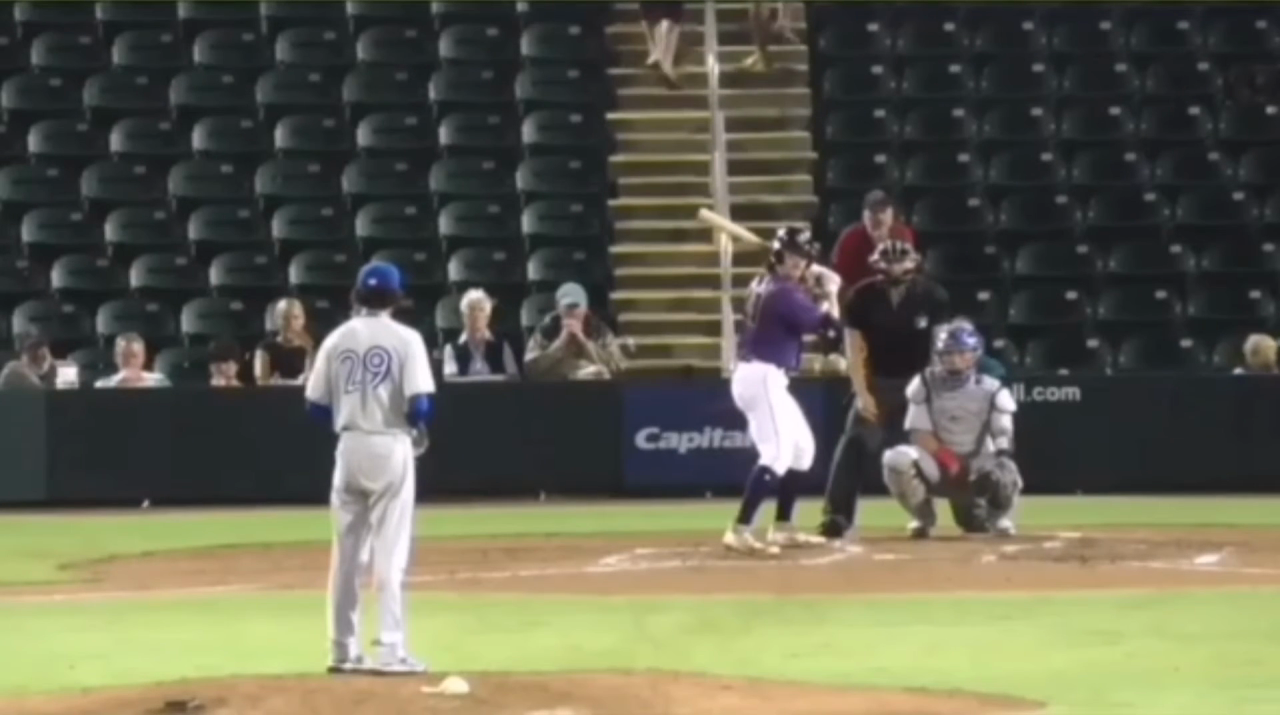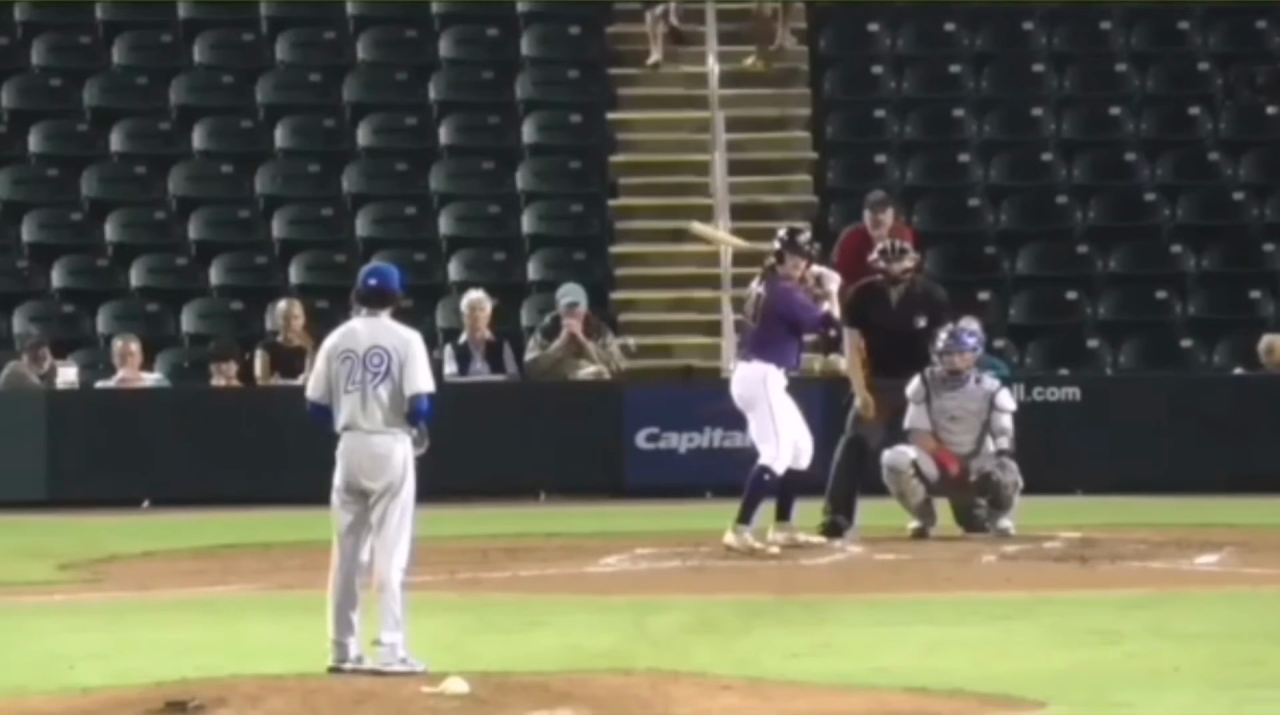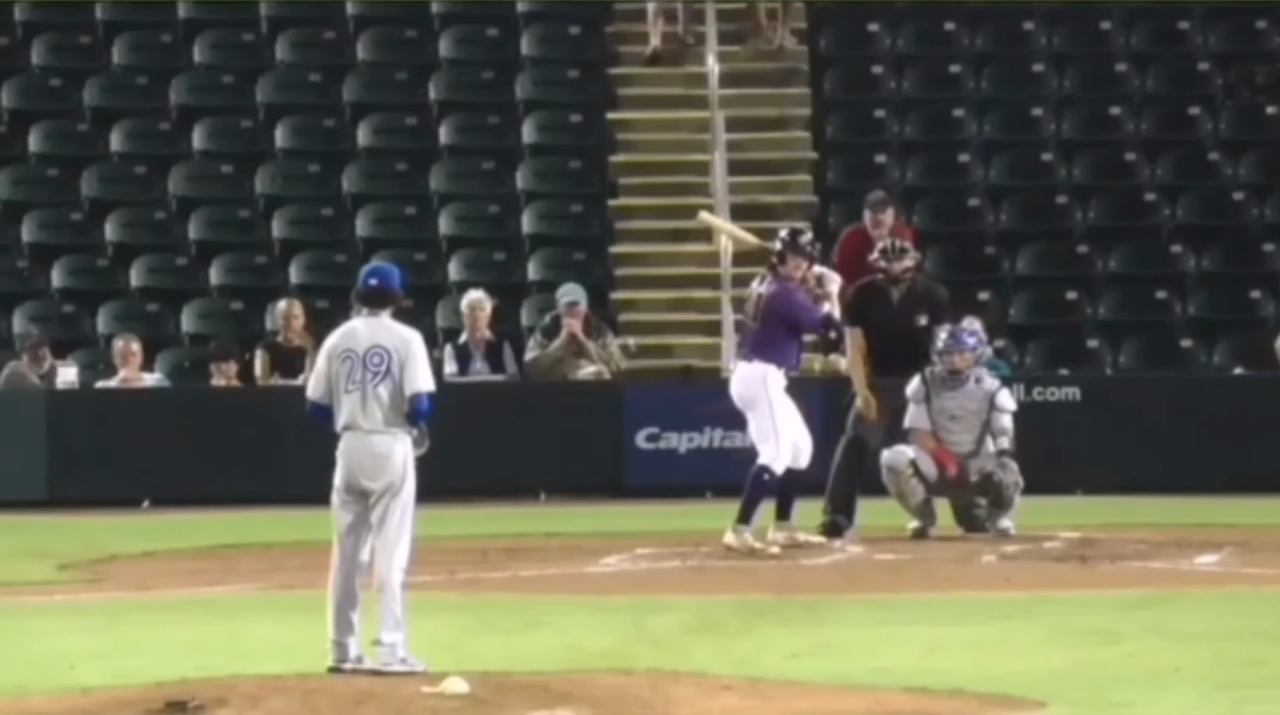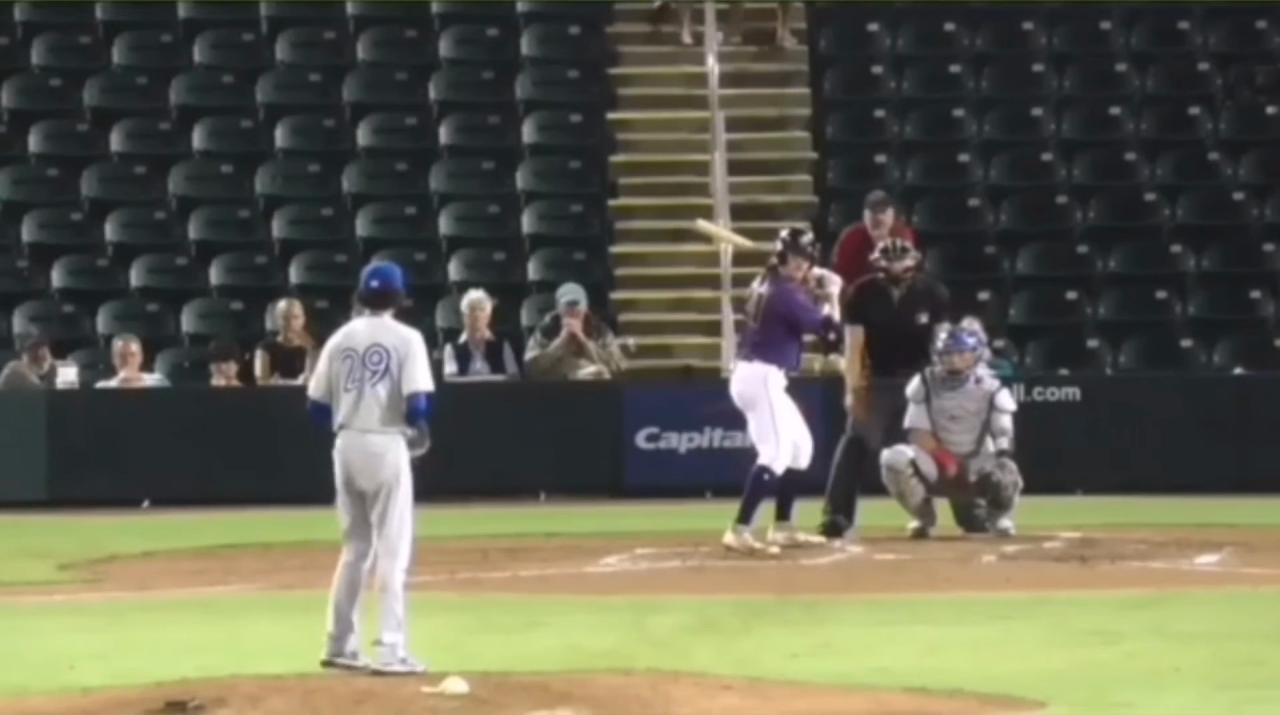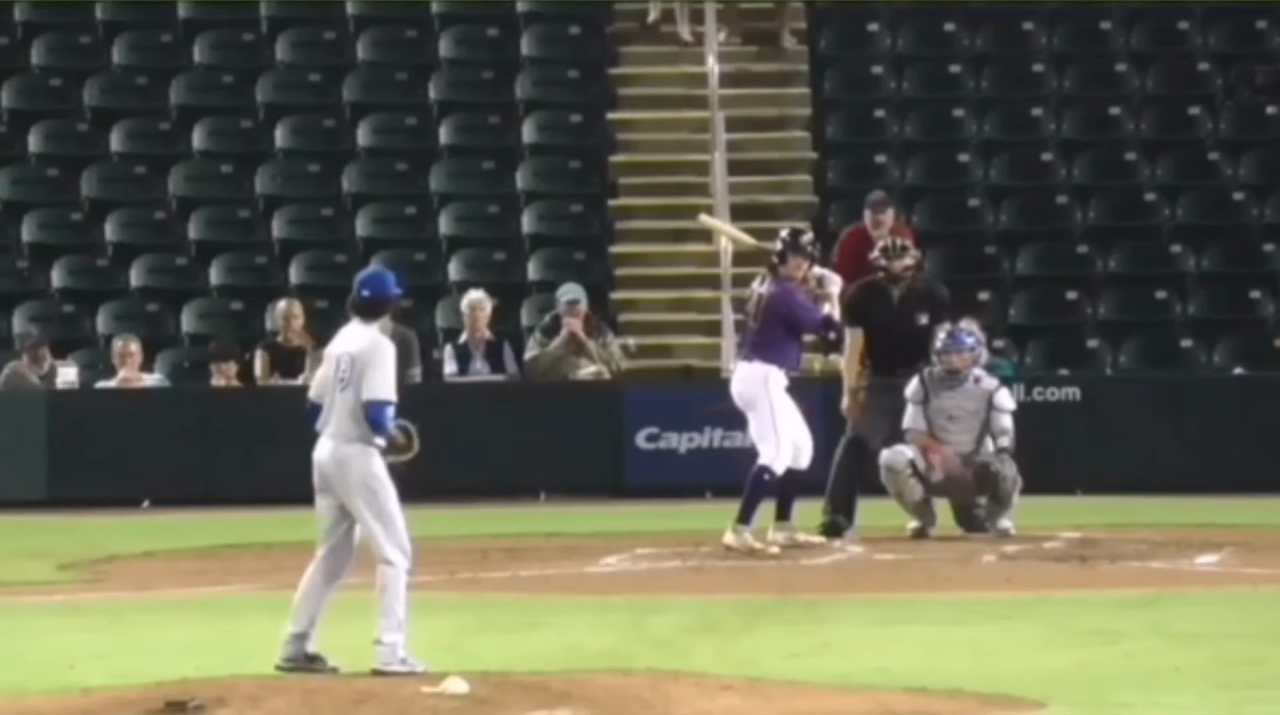
dt=0.3s
person 1, frame 1
left shoulder: (336, 339)
right shoulder: (405, 338)
left elbow: (316, 405)
right elbow: (419, 405)
right wrist: (416, 428)
left hip: (349, 448)
right hip: (390, 448)
left knee: (346, 552)
right knee: (390, 552)
left ankle: (344, 649)
right ankle: (391, 651)
person 1, frame 2
left shoulder: (336, 339)
right shoulder: (405, 338)
left elbow: (316, 405)
right elbow: (419, 405)
right wrist: (416, 428)
left hip: (349, 448)
right hip: (390, 447)
left knee: (347, 552)
right knee: (390, 553)
left ankle: (344, 649)
right ankle: (390, 651)
person 1, frame 3
left shoulder: (337, 339)
right shoulder: (406, 337)
left elbow: (316, 405)
right elbow: (420, 404)
right wrist: (414, 427)
left hip: (350, 448)
right hip: (391, 448)
left knee: (346, 552)
right knee: (390, 552)
left ankle: (344, 649)
right ankle: (391, 651)
person 1, frame 4
left shoulder: (340, 338)
right shoulder: (406, 337)
left elbow: (317, 404)
right elbow: (417, 404)
right wrist: (416, 430)
left hip: (346, 447)
right hip: (385, 448)
left knee: (357, 546)
right knee: (392, 551)
left ankle: (341, 643)
right ankle: (392, 652)
person 1, frame 5
left shoulder: (339, 340)
right shoulder: (378, 345)
left elbow: (315, 404)
right elbow: (376, 411)
right wrist: (391, 433)
left hip: (326, 452)
right hip: (357, 455)
left knee: (332, 552)
right knee: (394, 551)
left ankle: (296, 647)
right ankle: (391, 652)
person 2, frame 1
left shoulder: (765, 283)
right shoulder: (784, 291)
left elbow: (801, 315)
right elbow: (828, 322)
left hip: (763, 377)
right hip: (761, 377)
left knee: (801, 447)
right knee: (778, 453)
left ankle: (782, 528)
right ankle: (739, 531)
person 2, frame 2
left shoulder: (765, 283)
right shoulder: (784, 291)
left elbow: (801, 317)
right elbow: (828, 321)
left hip: (761, 376)
right hip: (761, 377)
left knee: (800, 447)
right knee: (777, 452)
left ankle: (782, 528)
right ankle: (739, 531)
person 2, frame 3
left shoulder: (766, 283)
right shoulder: (785, 291)
left elbow: (801, 316)
right elbow: (829, 323)
left hip: (759, 376)
right hip: (760, 377)
left knee: (799, 446)
right knee: (776, 452)
left ankle: (782, 528)
right ankle: (739, 531)
person 2, frame 4
left shoulder: (766, 284)
right shoulder: (785, 292)
left elbow: (800, 317)
right elbow: (828, 325)
left hip: (760, 376)
right hip: (760, 377)
left knee: (800, 446)
right knee: (776, 452)
left ankle: (782, 528)
right ankle: (739, 531)
person 2, frame 5
left shoulder: (767, 284)
right shoulder: (785, 292)
left elbow: (800, 314)
right elbow: (828, 324)
left hip: (759, 376)
right hip: (761, 377)
left knee: (800, 446)
right knee: (777, 453)
left ankle: (782, 528)
right ankle: (739, 531)
person 3, frame 1
left shoulder: (932, 295)
right shoulder: (862, 296)
right elbow: (854, 349)
right wrist: (862, 393)
right hip: (878, 382)
right knee: (855, 446)
right ankle: (836, 518)
person 3, frame 2
left shoulder: (931, 295)
right shoulder: (861, 296)
right elbow: (853, 348)
right wrist: (860, 392)
right hip: (877, 382)
right knee: (855, 445)
right ankle: (836, 518)
person 3, frame 3
left shoulder: (932, 293)
right shoulder: (861, 295)
right elbow: (855, 348)
right wrist: (861, 391)
right hip: (878, 381)
right knee: (856, 444)
right ankle: (836, 518)
person 3, frame 4
left shoulder: (933, 292)
right shoulder: (862, 293)
right elbow: (853, 345)
right wrist: (853, 390)
right hip: (878, 381)
right knee: (856, 444)
right ankle: (836, 518)
person 3, frame 5
left shoulder: (932, 293)
right shoulder: (861, 295)
right elbow: (853, 346)
right wrist: (849, 392)
right hip: (878, 381)
right knee: (856, 445)
right ankle: (836, 518)
person 4, frame 1
left shoulder: (991, 389)
right shoulder: (925, 384)
left elbow: (1004, 438)
right elbow: (919, 435)
left wrist: (1003, 463)
right wrist: (948, 460)
left hip: (978, 465)
right hip: (937, 463)
left knee: (1005, 475)
right knee: (897, 459)
left ankle: (997, 515)
right ankle: (924, 516)
person 4, frame 2
left shoulder: (991, 389)
right shoulder: (925, 384)
left elbow: (1004, 436)
right elbow: (918, 434)
left wrist: (1003, 462)
right wrist: (948, 460)
left hip: (978, 465)
right hip: (937, 461)
left knee: (1005, 475)
right knee: (896, 459)
left ankle: (997, 514)
right ankle: (924, 516)
person 4, frame 3
left shoulder: (991, 388)
right shoulder: (925, 383)
left elbow: (1004, 435)
right elbow: (918, 434)
left wrist: (1004, 462)
right wrist: (946, 460)
left hip: (978, 464)
right hip: (936, 463)
left knee: (1007, 475)
right knee: (894, 458)
left ankle: (997, 515)
right ankle: (924, 516)
person 4, frame 4
left shoulder: (991, 388)
right shoulder: (925, 383)
left elbow: (1004, 435)
right elbow: (918, 434)
left wrist: (1003, 463)
right wrist: (947, 461)
left hip: (978, 464)
right hip: (935, 462)
left knee: (1006, 476)
right knee: (894, 458)
left ankle: (997, 515)
right ankle: (924, 516)
person 4, frame 5
left shoulder: (990, 388)
right shoulder: (924, 383)
left elbow: (1004, 434)
right elbow: (913, 434)
left wrist: (1003, 460)
right wrist: (938, 451)
left hip: (977, 465)
right hip: (934, 464)
left knee: (1006, 475)
right knee: (892, 459)
left ankle: (996, 516)
right ankle: (923, 517)
